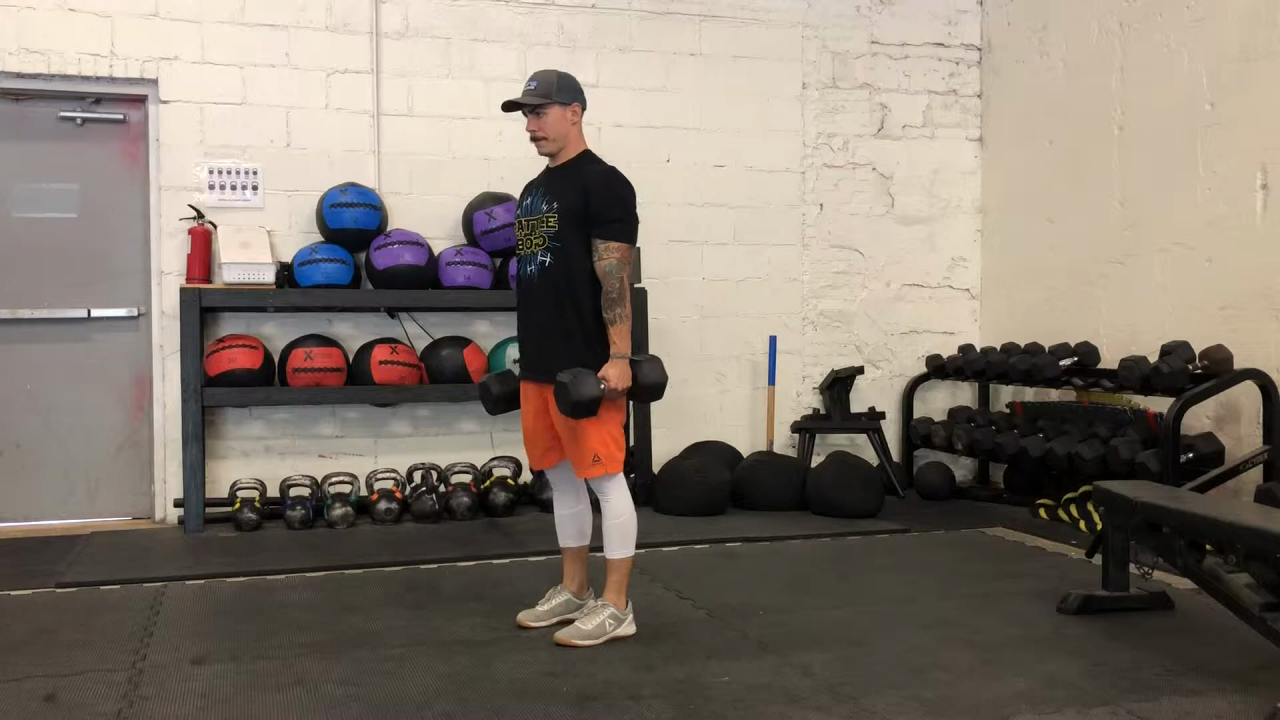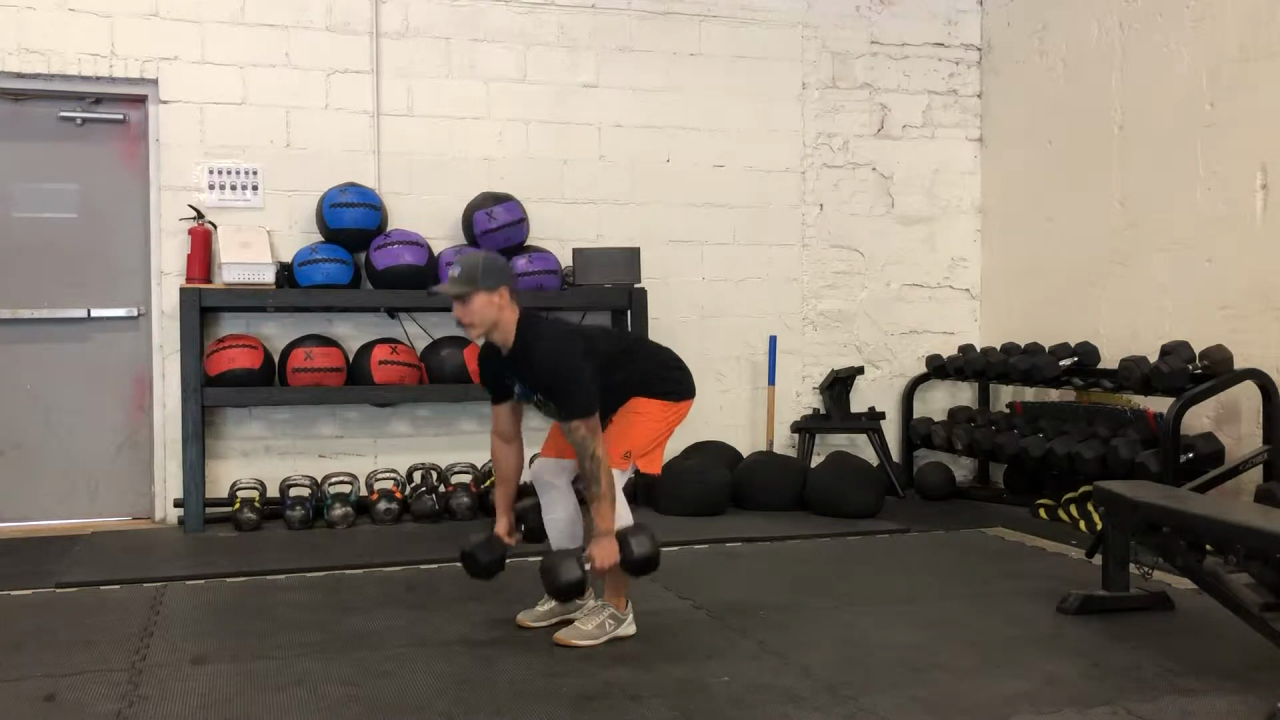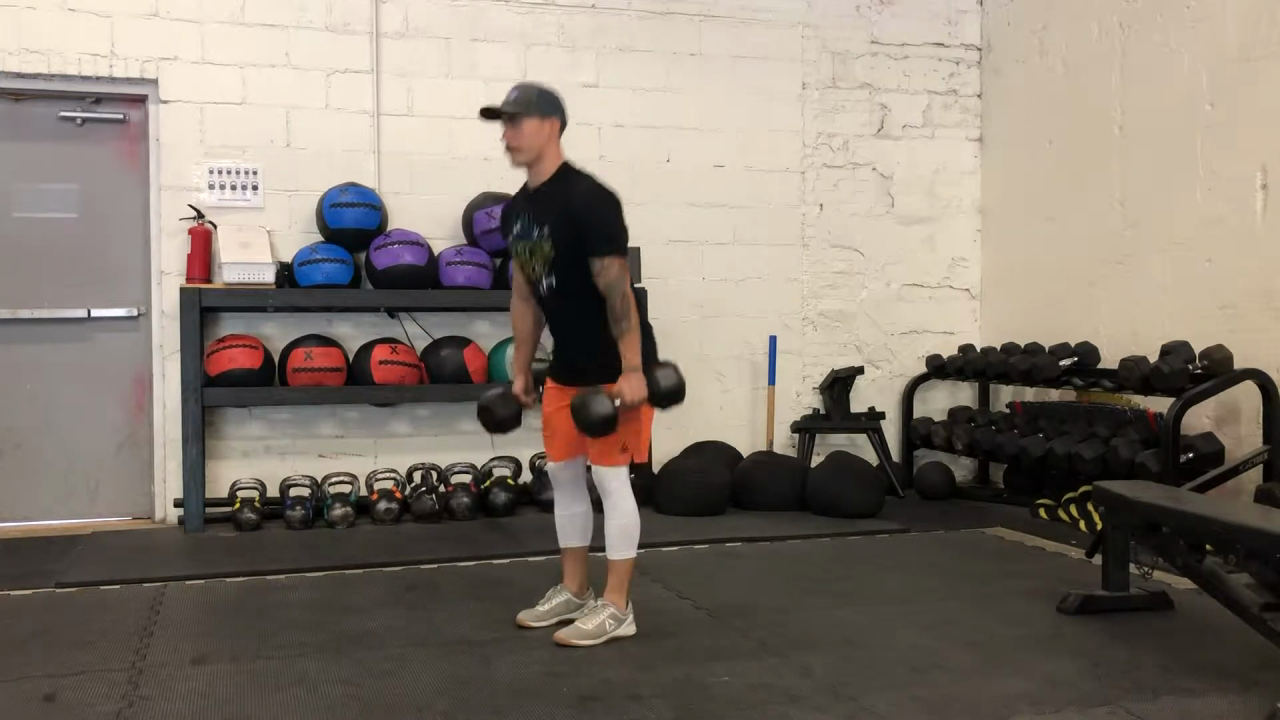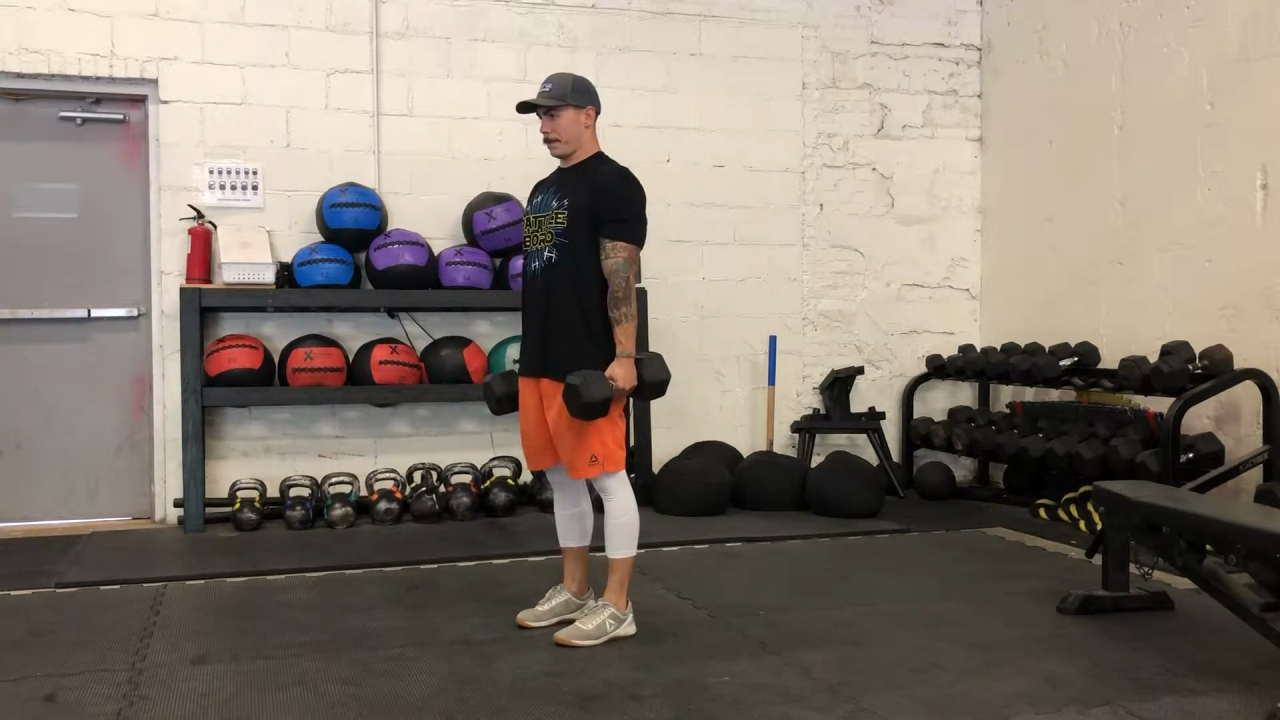
dt=1s
person 1, frame 1
left shoulder: (602, 183)
right shoulder: (534, 190)
left elbow: (614, 277)
left wrist: (619, 357)
right wrist: (528, 359)
left hip: (587, 366)
right hip: (539, 365)
left knee: (603, 477)
right knee: (561, 477)
left ankle: (616, 607)
right ankle: (573, 591)
person 1, frame 2
left shoulder: (553, 351)
right shoulder: (494, 358)
left elbow: (591, 450)
right elbow: (506, 438)
left wrist: (604, 536)
right wrist: (504, 512)
left hip: (659, 388)
right hip: (604, 394)
left knee: (607, 477)
right knee: (547, 472)
left ankle: (615, 608)
right ankle: (572, 594)
person 1, frame 3
left shoulder: (586, 199)
right shoulder: (516, 209)
left elbow: (617, 287)
right elbow: (525, 296)
left wrist: (632, 372)
right wrist: (521, 370)
left hip: (614, 366)
right hip: (568, 366)
left knee: (608, 475)
right knee: (563, 472)
left ankle: (616, 606)
right ankle: (573, 592)
person 1, frame 4
left shoulder: (612, 184)
right shoulder: (544, 190)
left elbow: (621, 276)
left wrist: (624, 355)
right wrist: (530, 356)
left hip: (587, 364)
right hip: (540, 362)
left knee: (607, 477)
right knee: (562, 477)
left ankle: (616, 606)
right ankle: (573, 591)
